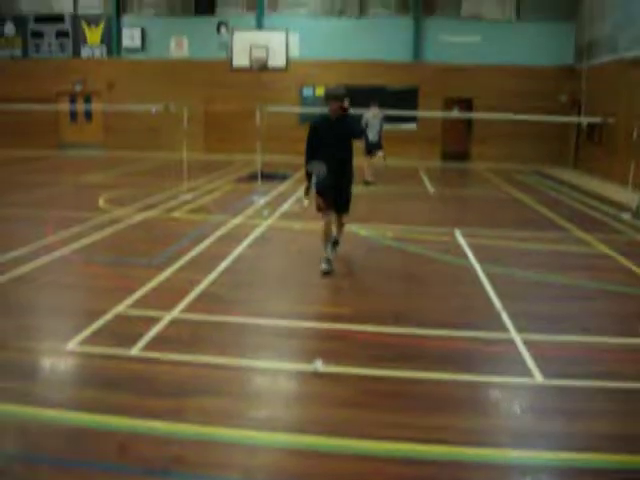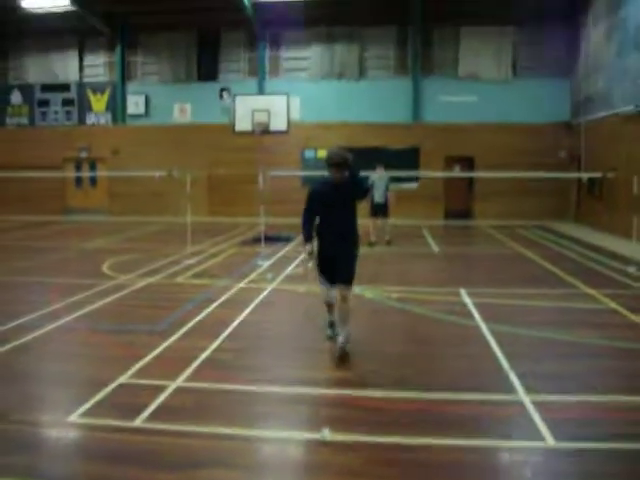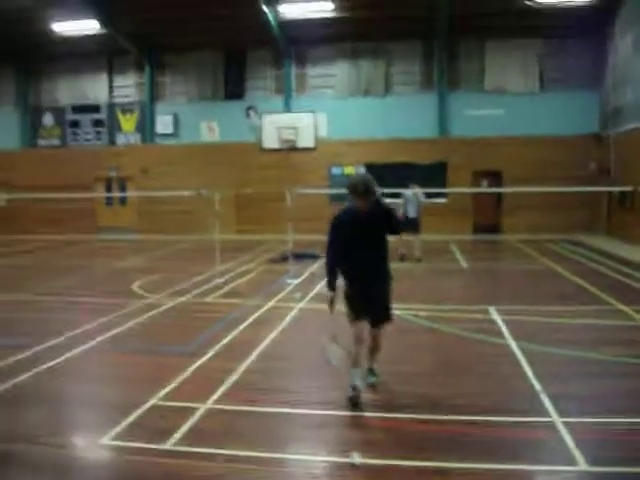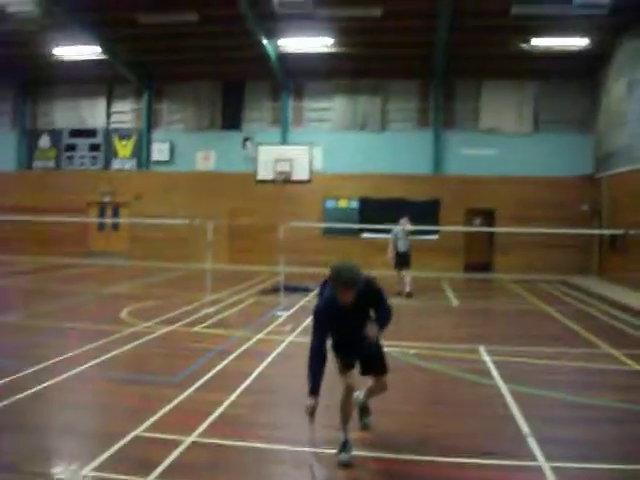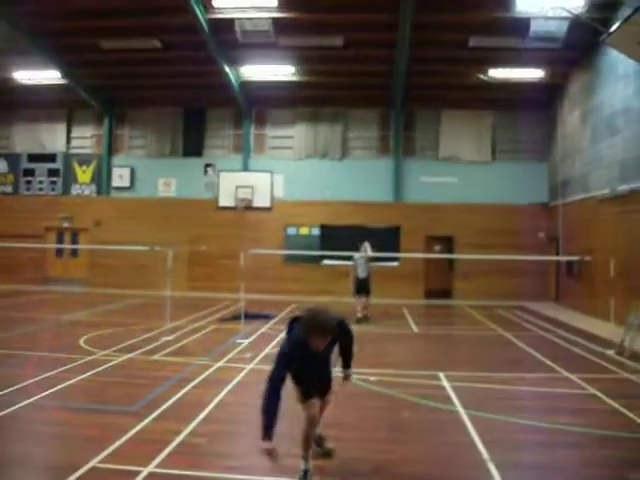
dt=0.4s
person 1, frame 1
left shoulder: (349, 121)
right shoulder: (318, 124)
left elbow: (359, 134)
right elbow: (310, 153)
left wrist: (347, 112)
right wrist: (309, 178)
left hip: (344, 178)
right hip: (324, 178)
left knee: (340, 218)
right knee: (328, 219)
left ankle: (336, 238)
right ankle: (327, 256)
person 1, frame 2
left shoulder: (352, 185)
right shoulder: (318, 189)
left elbow: (364, 190)
right elbow: (308, 217)
left wrist: (351, 167)
right wrist: (308, 241)
left hip: (347, 248)
right hip: (325, 248)
left knee: (343, 293)
right knee: (328, 292)
left ankle: (343, 337)
right ankle: (332, 319)
person 1, frame 3
left shoulder: (380, 212)
right shoulder: (341, 220)
left elbow: (396, 228)
right elbow: (333, 255)
left wrist: (380, 202)
right wrist: (332, 287)
left hip: (379, 282)
right hip: (355, 284)
left knee: (375, 333)
right knee: (359, 333)
left ankle: (370, 366)
right ankle: (356, 385)
person 1, frame 4
left shoulder: (368, 286)
right shoulder: (324, 306)
left elbow: (385, 311)
right elbow: (317, 349)
left wrist: (377, 327)
right wrist: (313, 394)
left hip: (367, 338)
right hip: (343, 343)
left knee: (381, 384)
right knee: (348, 386)
left ankle: (362, 400)
right ankle: (345, 439)
person 1, frame 5
left shoulder: (338, 325)
right shoulder: (291, 347)
left elbow: (347, 339)
right elbow: (273, 389)
left wrist: (347, 366)
right wrist: (267, 436)
left hip: (322, 364)
right hip: (301, 371)
left knee: (324, 400)
right knee: (311, 414)
left ankle: (313, 435)
